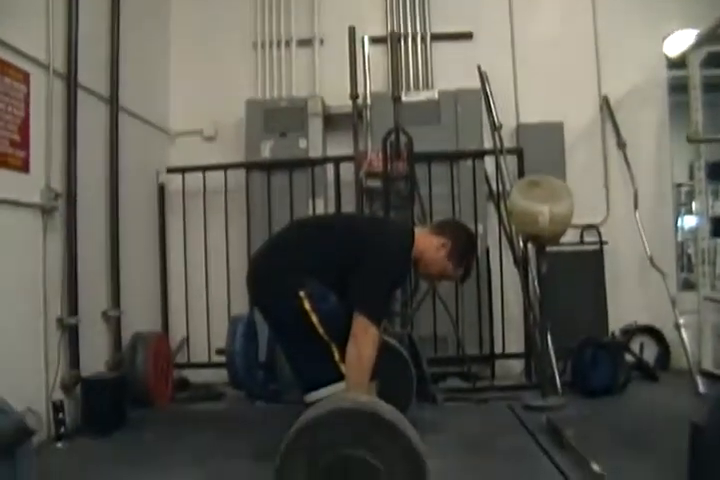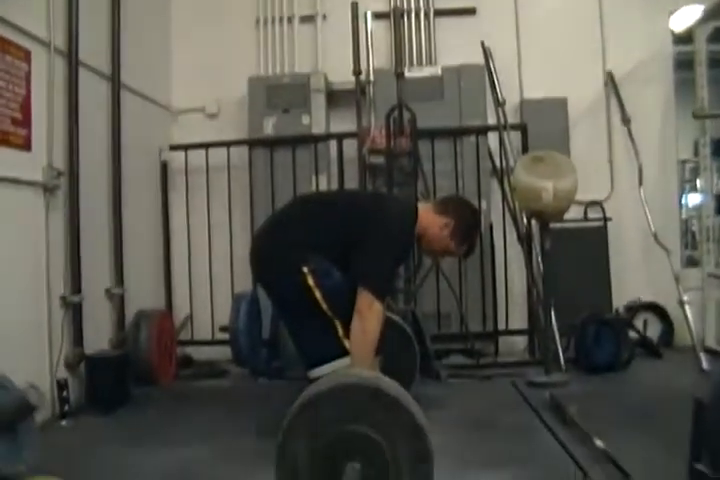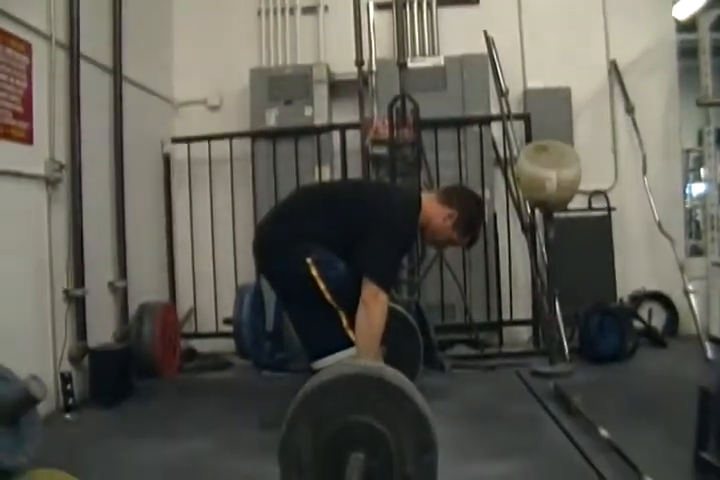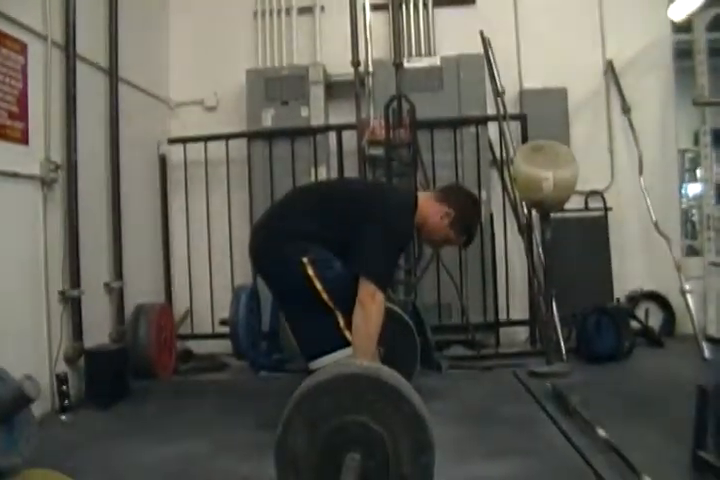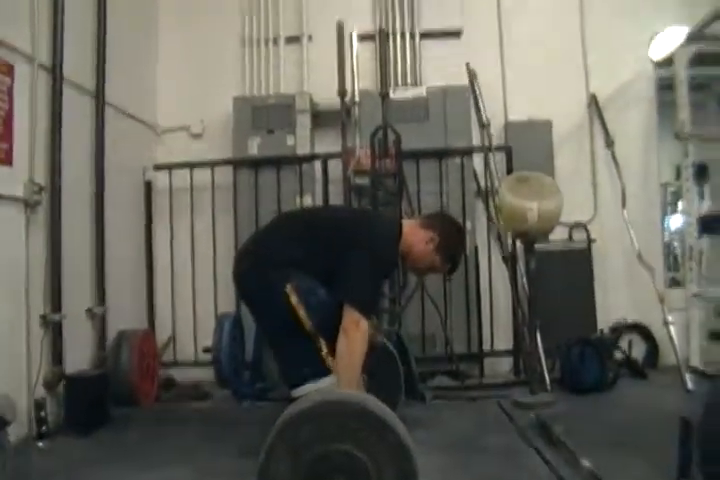
dt=0.1s
person 1, frame 1
left shoulder: (394, 241)
right shoulder: (391, 251)
left elbow: (364, 326)
right elbow: (363, 332)
left hip: (280, 272)
right hip: (280, 274)
right knee: (337, 375)
person 1, frame 2
left shoulder: (398, 218)
right shoulder: (394, 227)
left elbow: (367, 302)
right elbow: (368, 308)
left hip: (282, 248)
right hip: (283, 250)
right knee: (340, 352)
person 1, frame 3
left shoulder: (401, 207)
right shoulder: (397, 218)
right elbow: (373, 298)
left hip: (285, 239)
right hip: (286, 241)
right knee: (346, 341)
person 1, frame 4
left shoulder: (397, 207)
right shoulder: (393, 216)
right elbow: (370, 298)
left hip: (283, 239)
right hip: (282, 241)
right knee: (342, 341)
person 1, frame 5
left shoulder: (382, 234)
right shoulder: (378, 244)
left elbow: (353, 321)
right elbow: (354, 325)
left hip: (265, 266)
right hip: (266, 268)
right knee: (325, 371)
